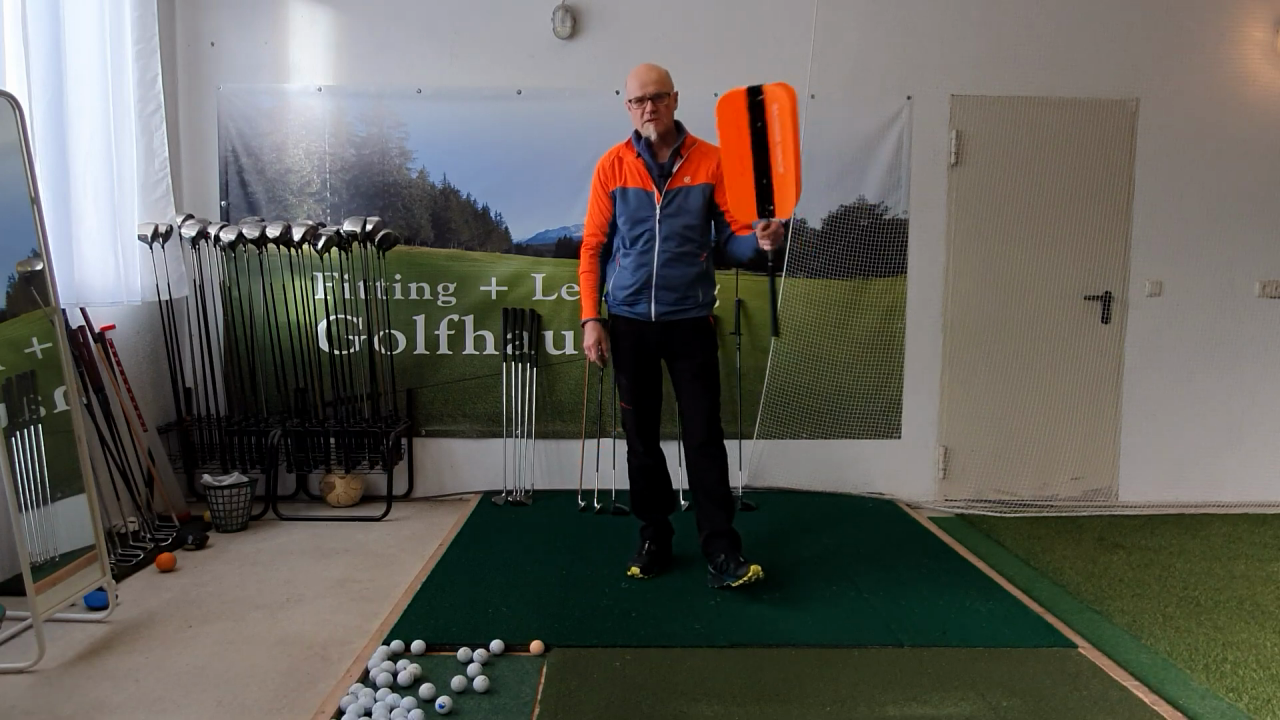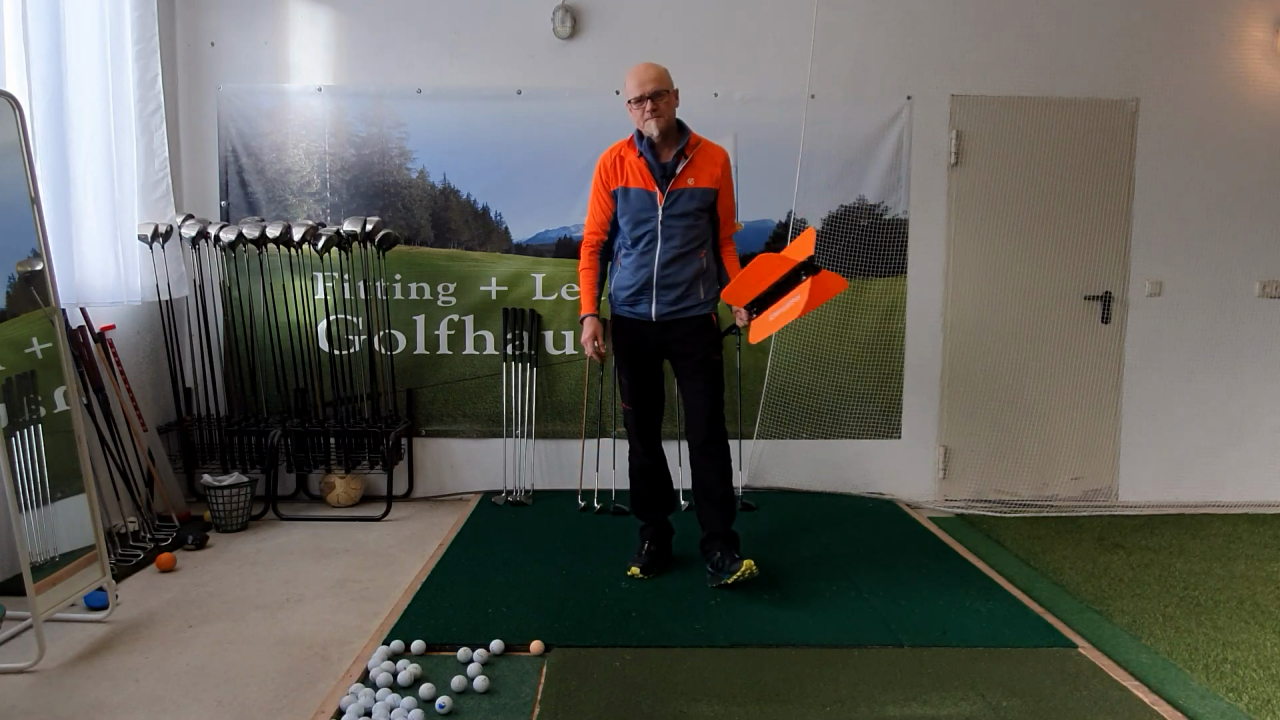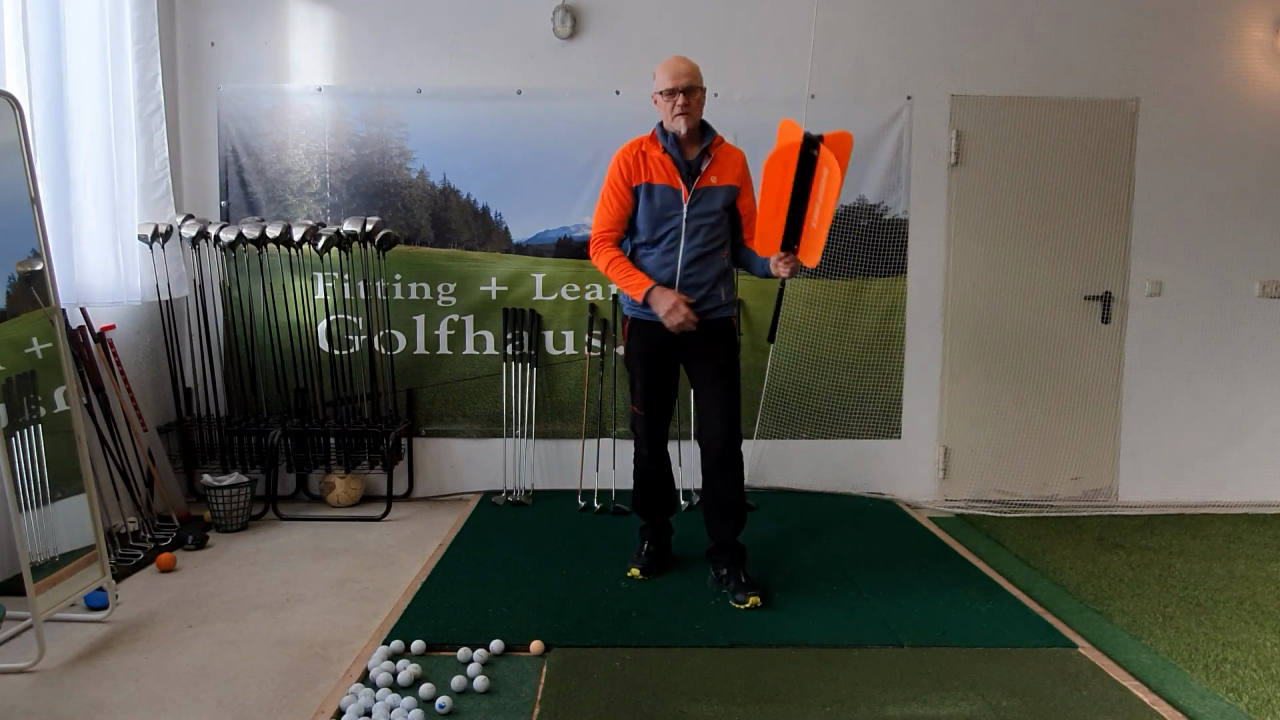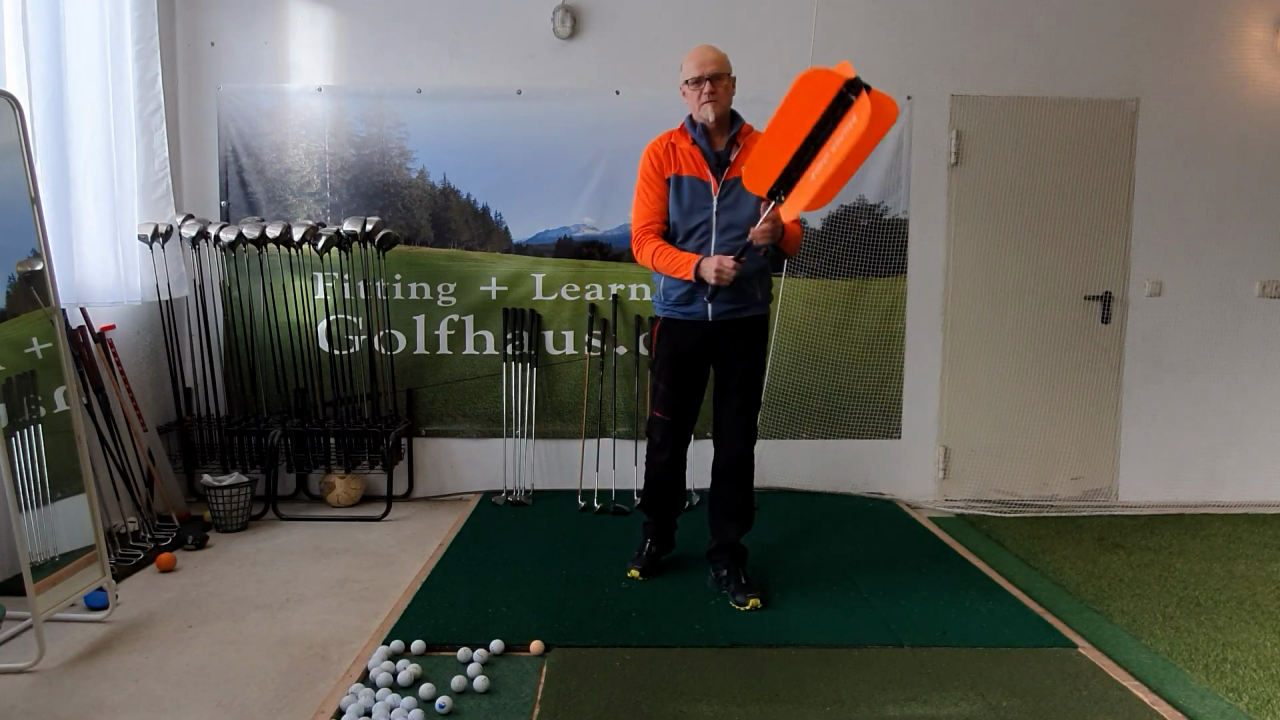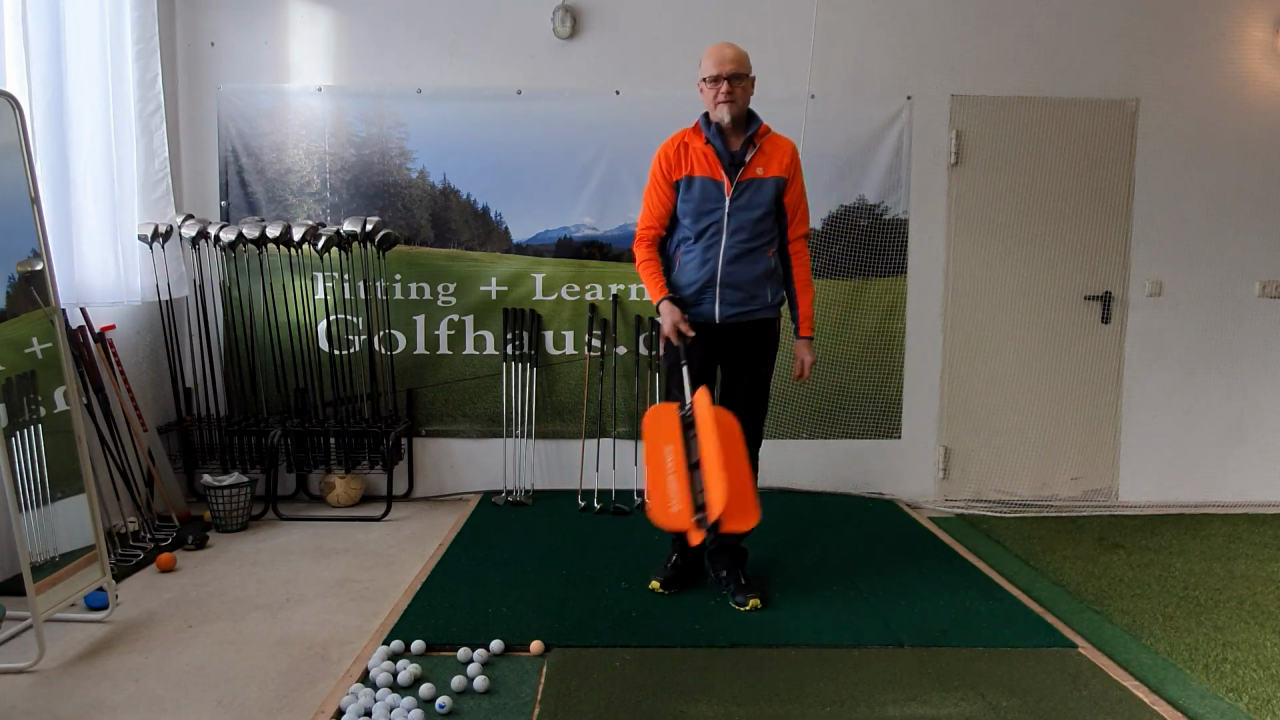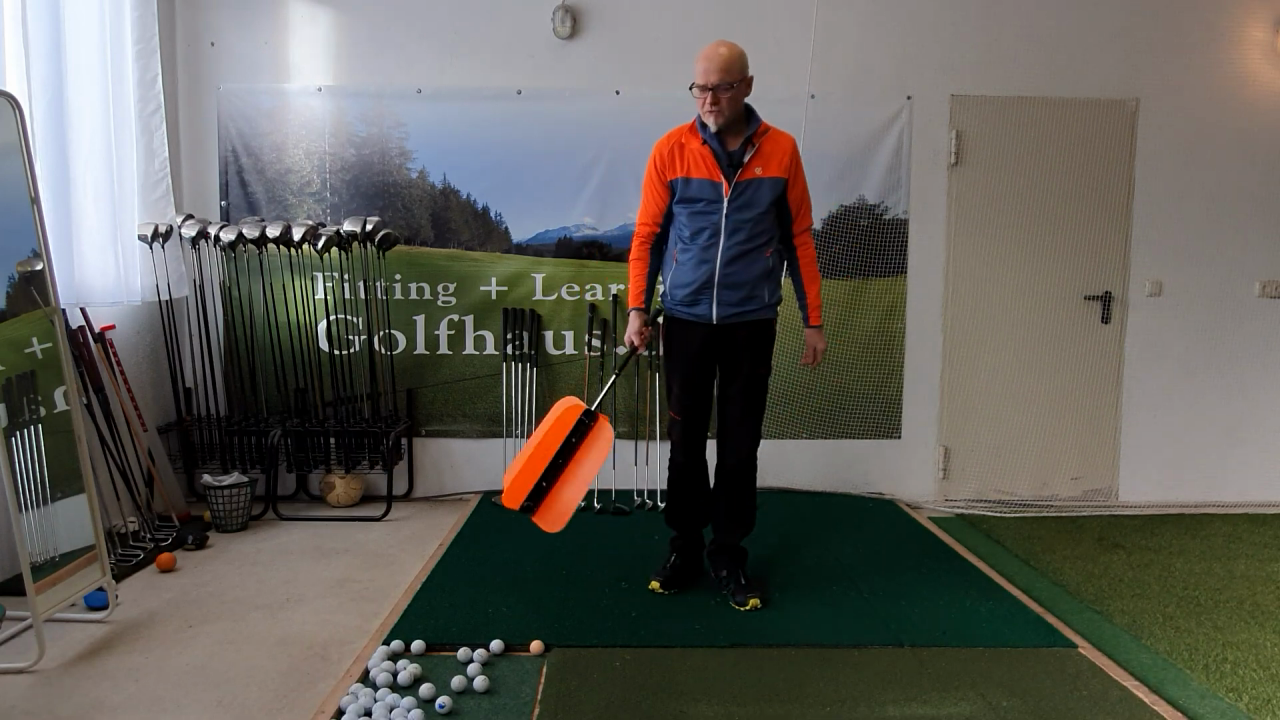
dt=0.4s
person 1, frame 1
left shoulder: (711, 160)
right shoulder: (612, 165)
left elbow: (732, 237)
right elbow: (594, 247)
left wrist: (759, 238)
right wrist: (591, 317)
left hip: (691, 320)
right hip: (629, 321)
left knee: (704, 435)
right knee: (641, 435)
left ankle: (721, 550)
right ankle: (654, 537)
person 1, frame 2
left shoulder: (713, 160)
right shoulder: (612, 163)
left elbow: (724, 239)
right elbow: (594, 243)
right wrist: (590, 313)
left hip: (694, 318)
right hip: (631, 320)
left knee: (707, 432)
right knee: (642, 434)
left ankle: (719, 547)
right ankle: (654, 536)
person 1, frame 3
left shoulder: (732, 161)
right shoulder: (631, 159)
left elbow: (743, 240)
right elbow: (603, 243)
left wrist: (772, 262)
right wrist: (652, 293)
left hip: (714, 321)
right hip: (649, 323)
left knee: (722, 440)
right knee: (649, 436)
left ankle: (726, 558)
right ankle: (654, 537)
person 1, frame 4
right shoulder: (661, 153)
left elbow: (791, 241)
right elbow: (644, 242)
left wrist: (776, 230)
right wrist: (699, 266)
left hip: (745, 320)
right hip: (679, 318)
left knee: (736, 443)
right knee: (667, 436)
left ankle: (727, 558)
right ankle: (657, 535)
person 1, frame 5
left shoulder: (782, 154)
right shoulder: (674, 152)
left elbow: (797, 244)
right elbow: (647, 240)
left wrist: (804, 330)
right wrist: (663, 302)
left hip: (755, 325)
right hip: (689, 323)
left knee: (741, 444)
left ankle: (728, 556)
right ankle: (683, 549)
person 1, frame 6
left shoulder: (781, 150)
right shoulder: (670, 149)
left elbow: (799, 238)
right elbow: (647, 235)
left wrist: (813, 319)
right wrist: (637, 307)
left hip: (752, 323)
right hip: (686, 320)
left knee: (740, 443)
right knee: (685, 439)
left ankle: (729, 554)
right ankle: (684, 546)
